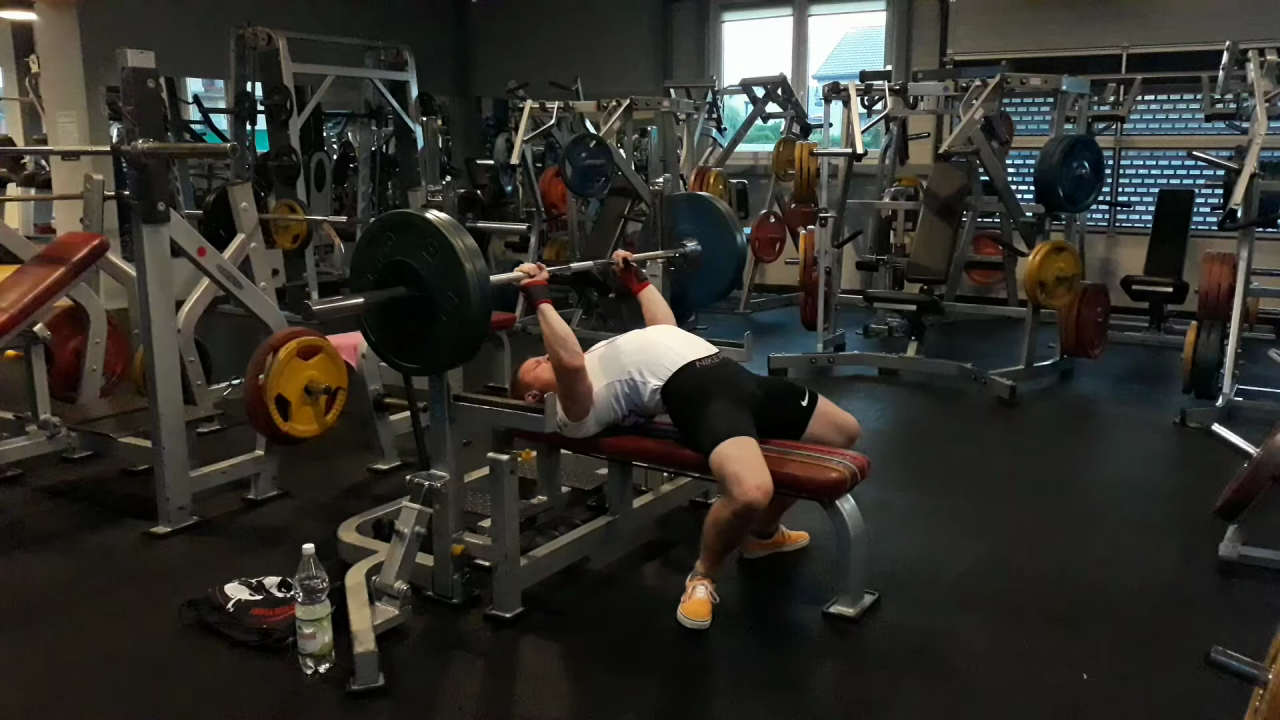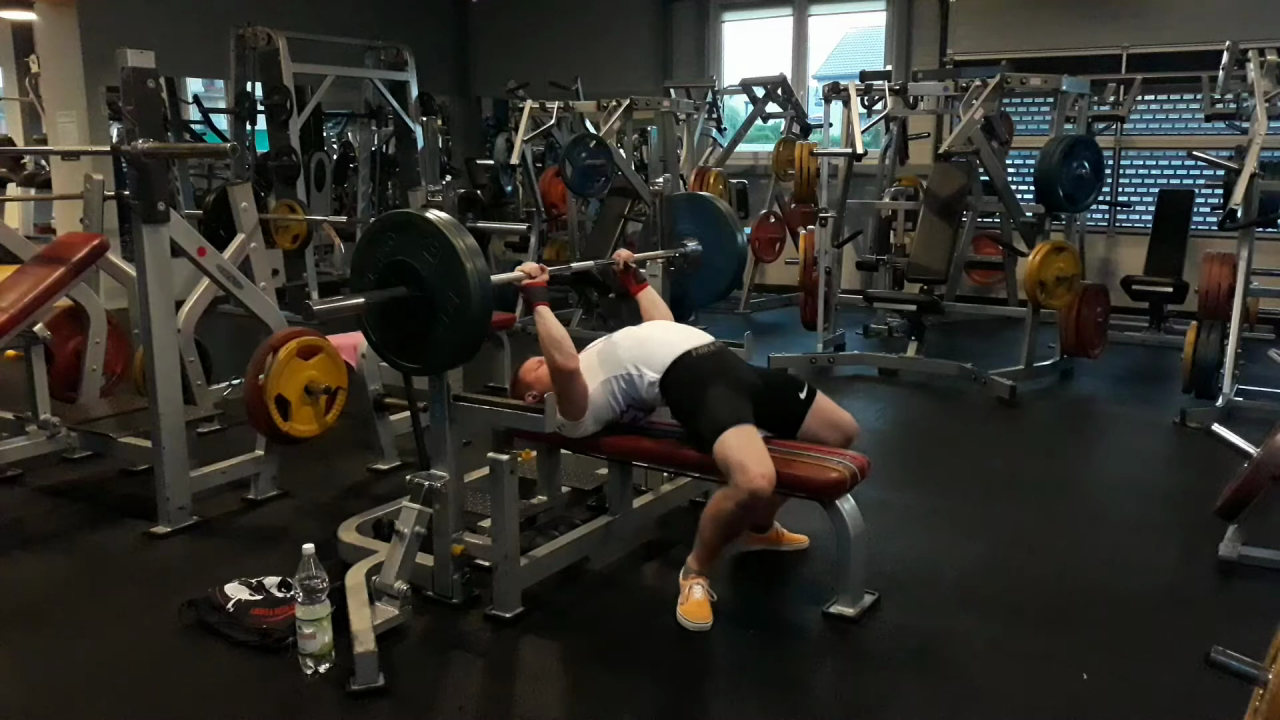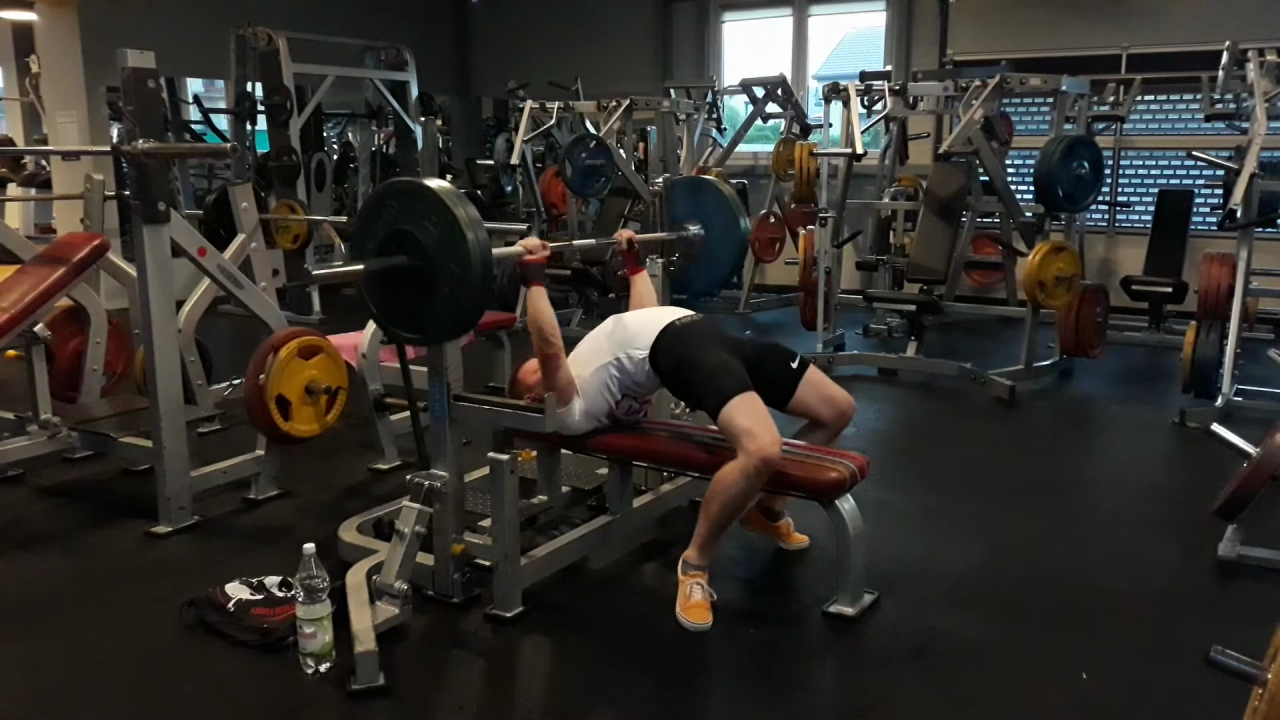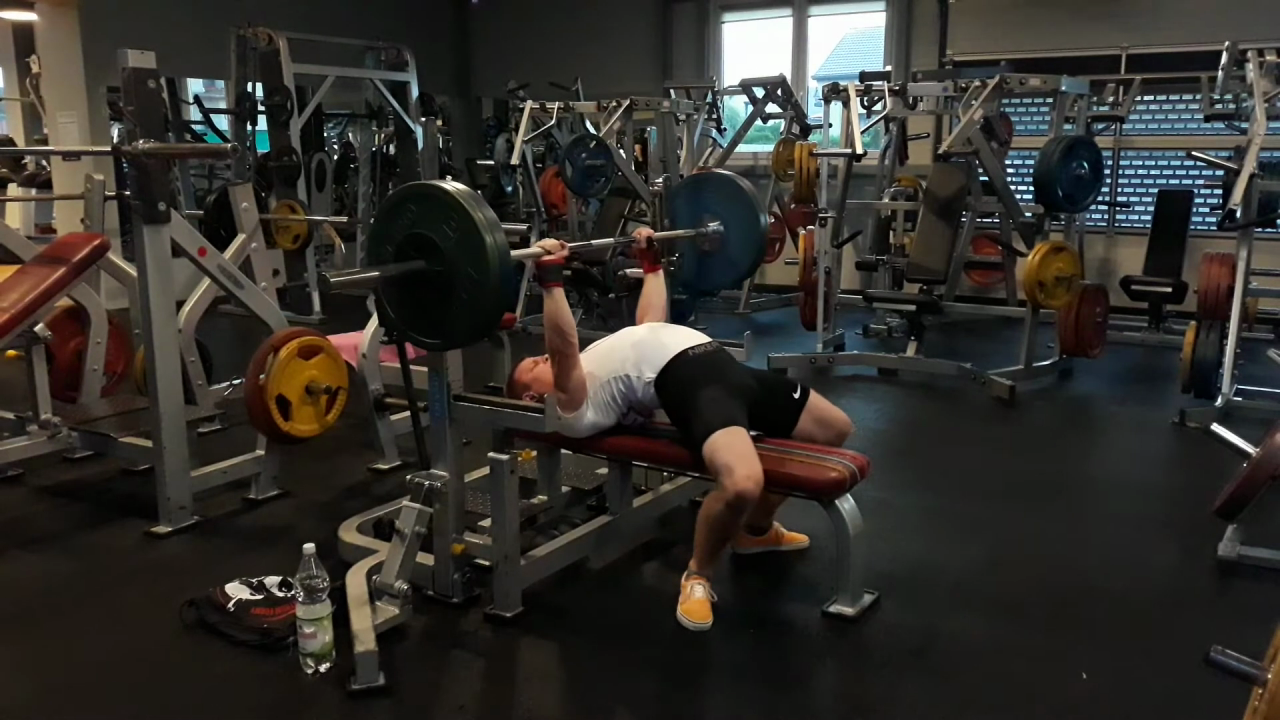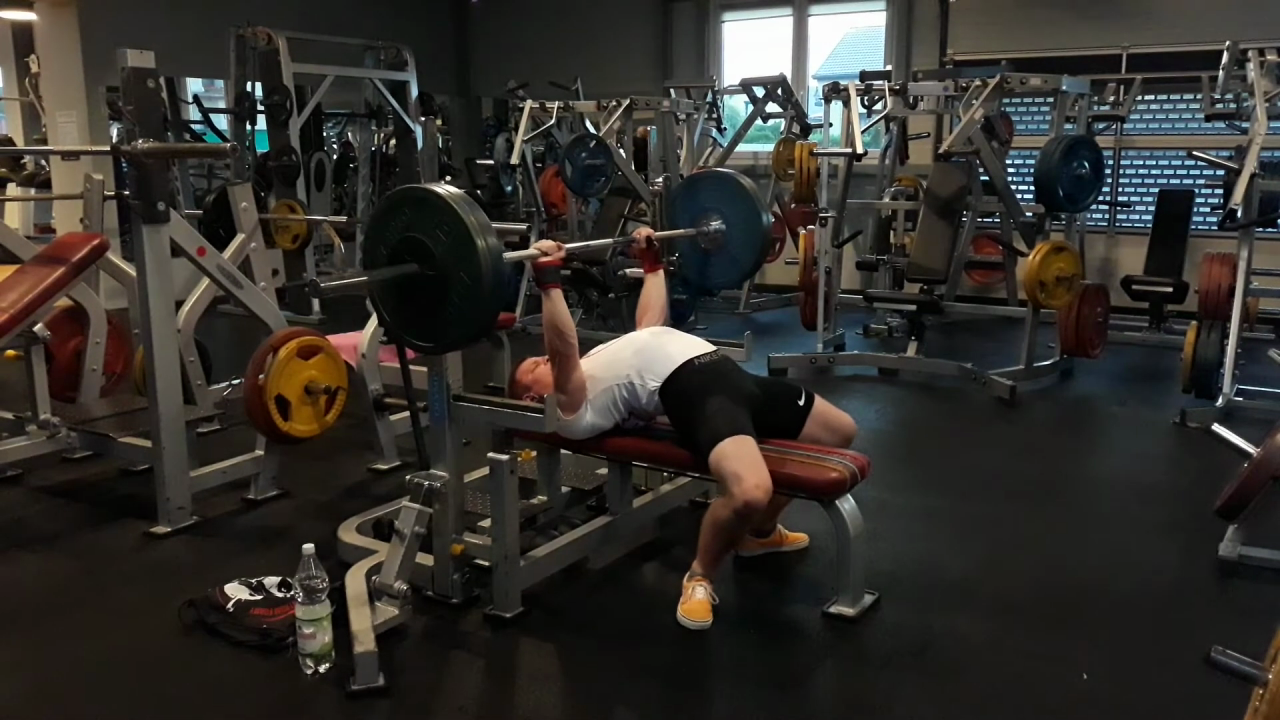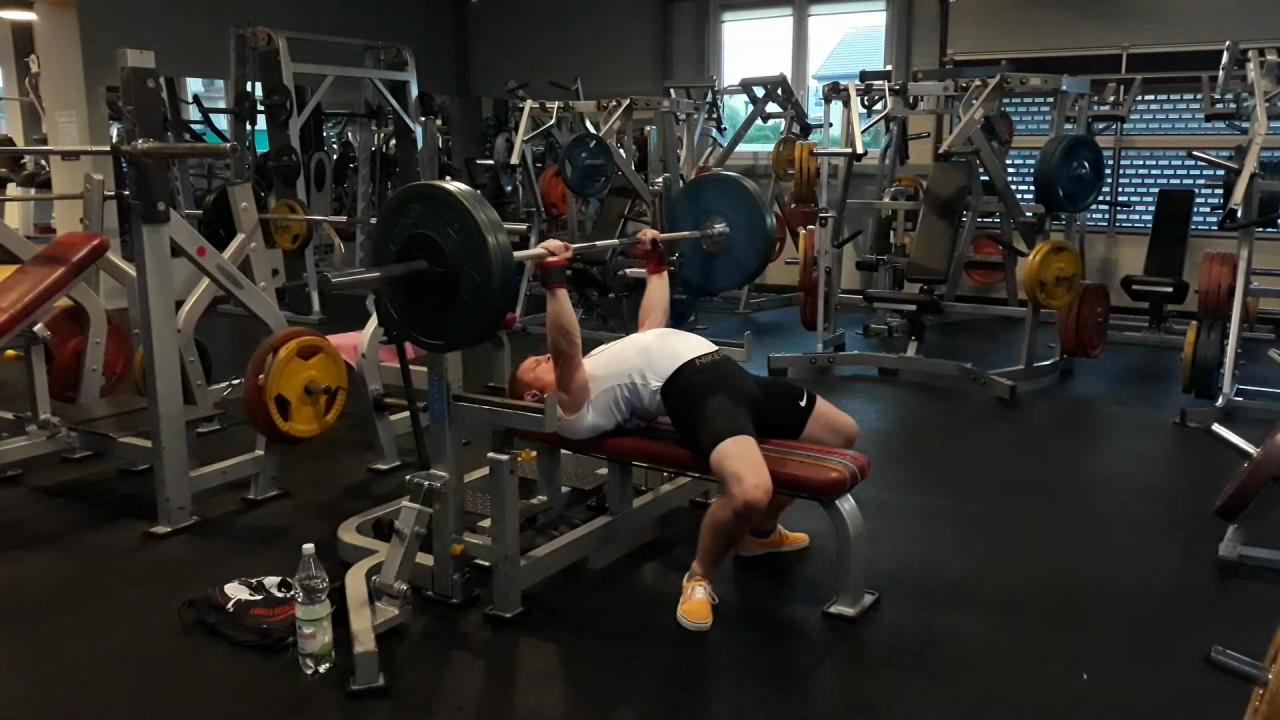
dt=0.7s
person 1, frame 1
left shoulder: (602, 366)
right shoulder: (574, 410)
left elbow: (665, 330)
right elbow: (571, 362)
left wrist: (635, 277)
right wrist: (540, 299)
left knee: (844, 433)
right knee: (751, 493)
left ankle: (763, 531)
right ankle: (702, 575)
person 1, frame 2
left shoulder: (598, 371)
left elbow: (663, 327)
right elbow: (566, 364)
left wrist: (634, 279)
right wrist: (537, 300)
left knee: (841, 433)
right knee: (754, 484)
left ankle: (759, 525)
right ankle: (696, 570)
person 1, frame 3
left shoulder: (595, 372)
left elbow: (645, 316)
right elbow: (549, 348)
left wrist: (633, 260)
right wrist: (533, 277)
left knee: (837, 410)
right knee: (762, 451)
left ankle: (768, 510)
right ankle: (694, 563)
person 1, frame 4
left shoulder: (601, 366)
right shoulder: (572, 407)
left elbow: (651, 324)
right elbow: (563, 347)
left wrist: (651, 259)
right wrist: (551, 278)
left knee: (835, 430)
right knee: (742, 484)
left ankle: (756, 528)
right ankle: (698, 574)
person 1, frame 5
left shoulder: (601, 367)
right shoulder: (572, 410)
left elbow: (651, 324)
right elbow: (564, 348)
left wrist: (651, 260)
right wrist: (548, 279)
left knee: (841, 433)
right knee: (750, 493)
left ankle: (760, 532)
right ankle: (699, 576)
person 1, frame 6
left shoulder: (602, 367)
right shoulder: (573, 410)
left elbow: (653, 323)
right elbow: (566, 348)
left wrist: (655, 261)
right wrist: (554, 279)
left knee: (843, 435)
right knee: (750, 493)
left ankle: (760, 532)
right ankle: (699, 576)
